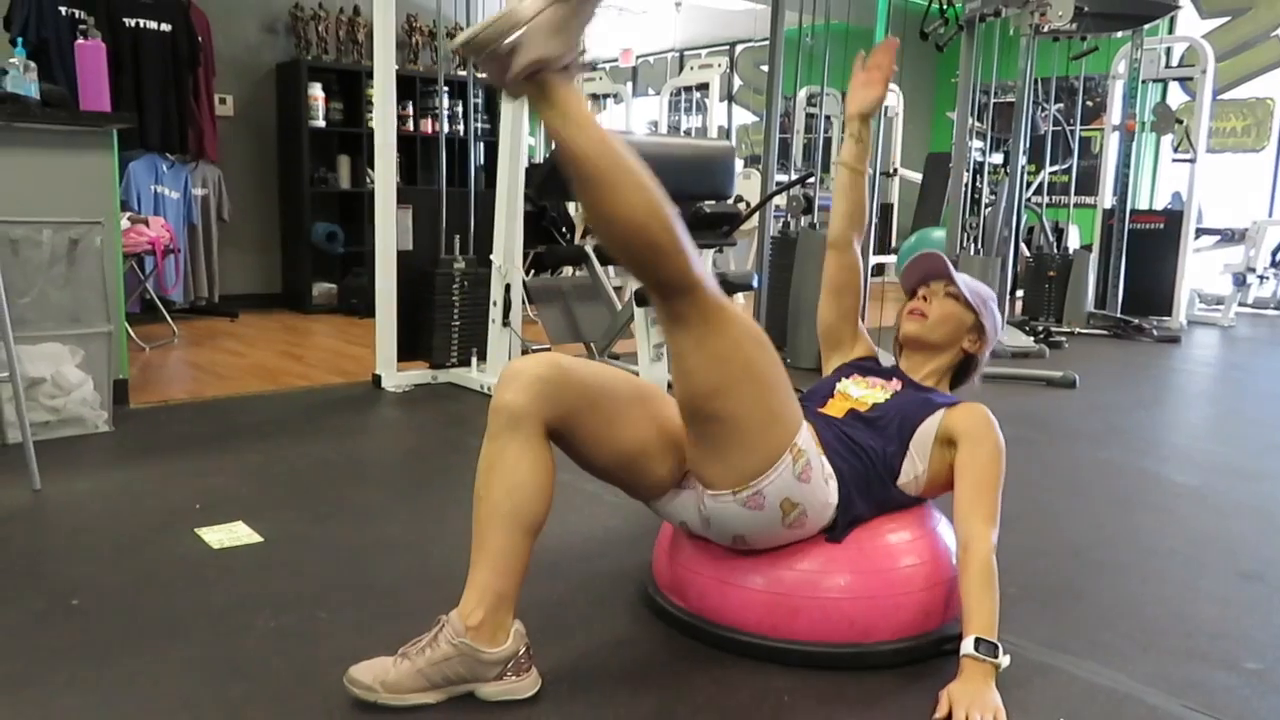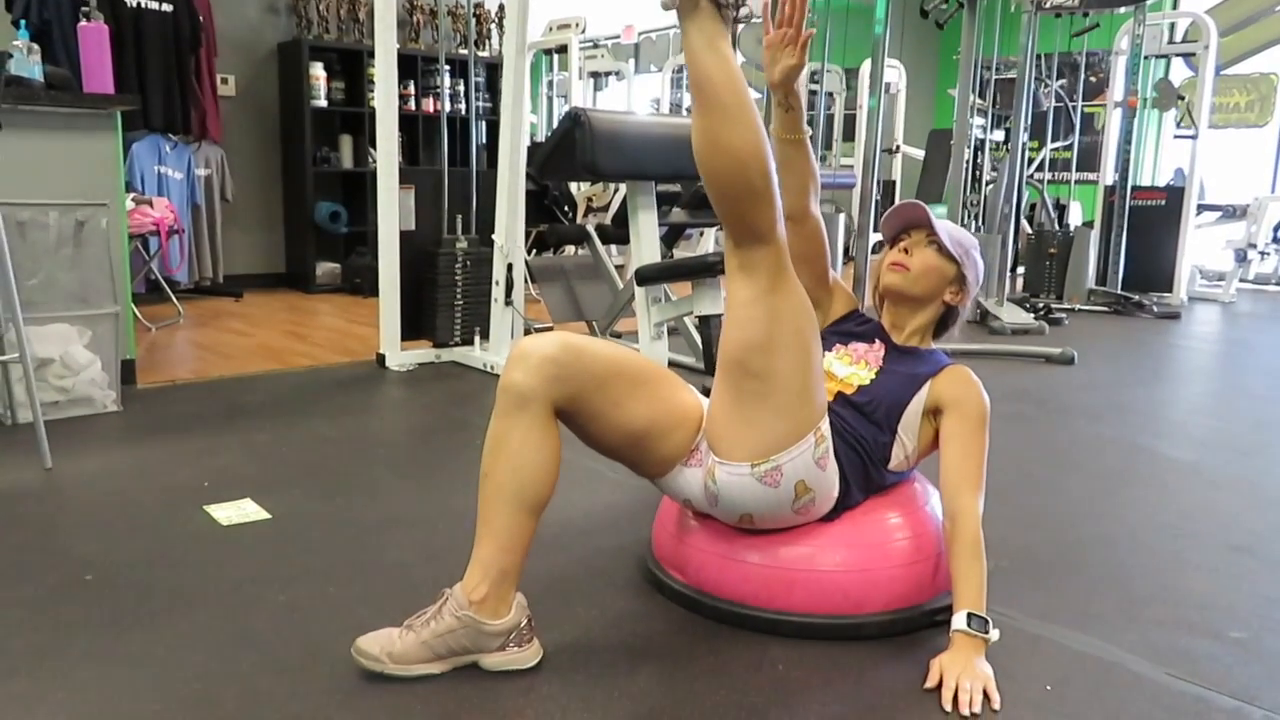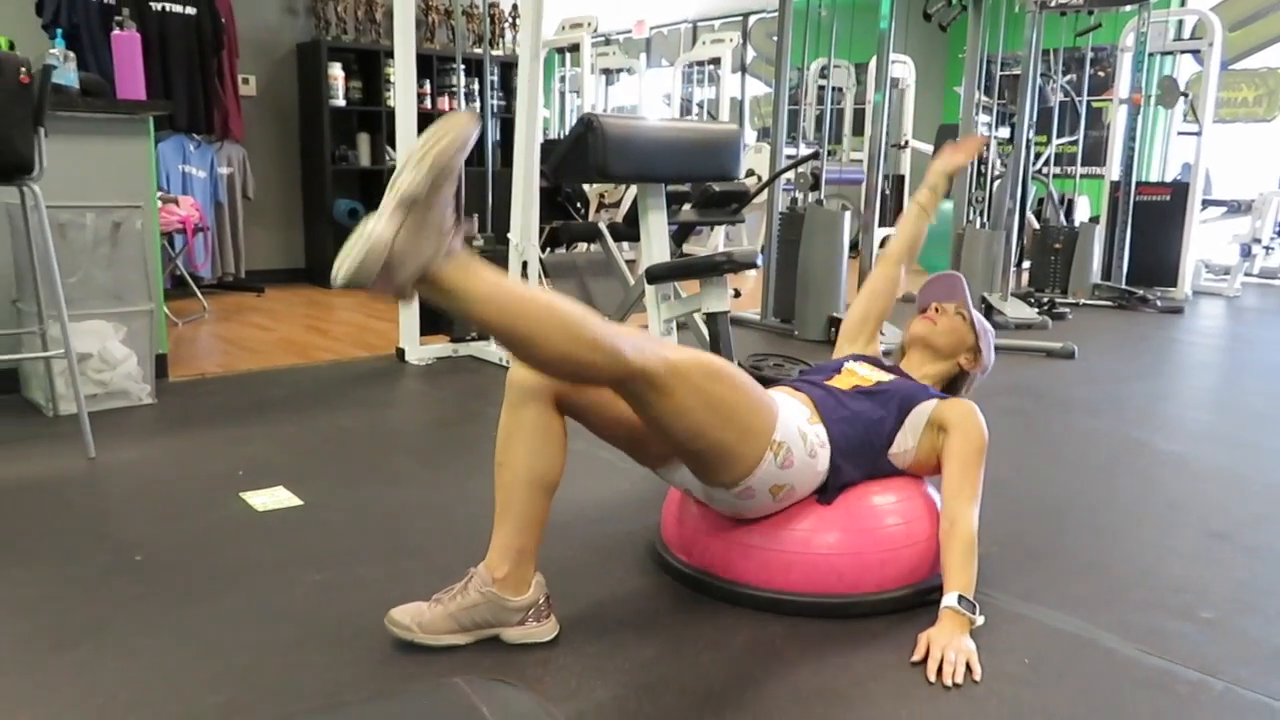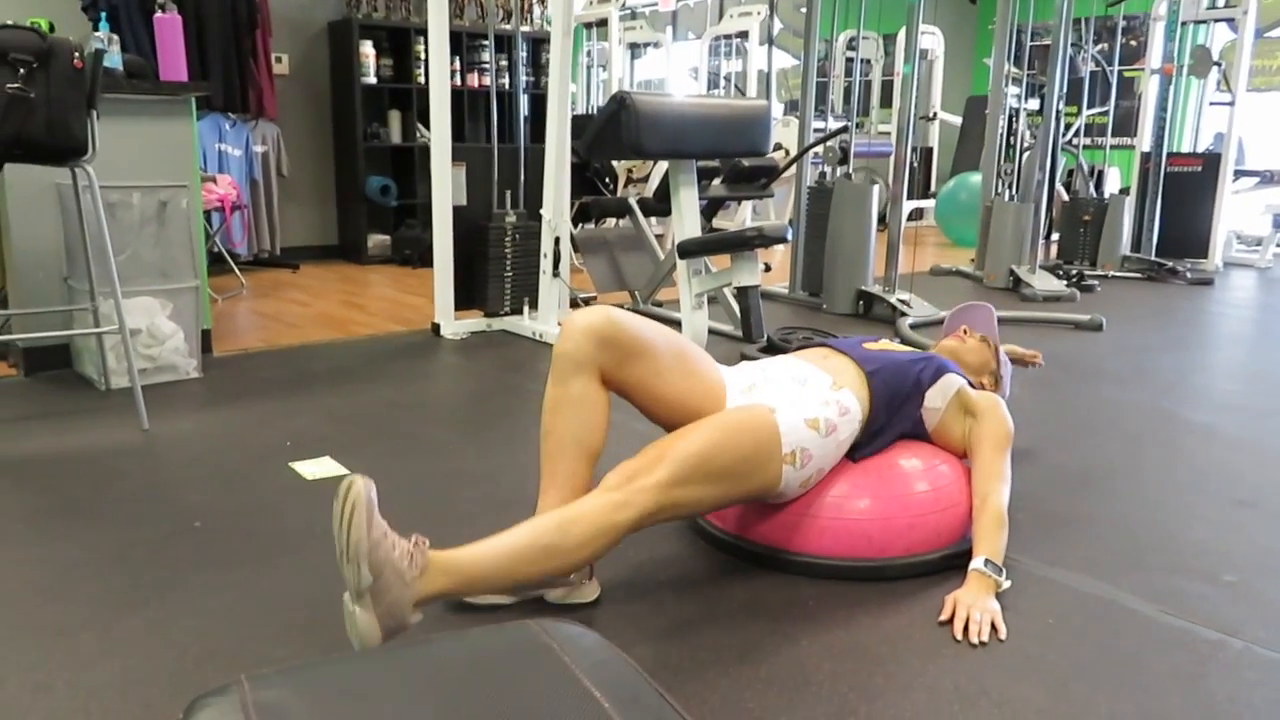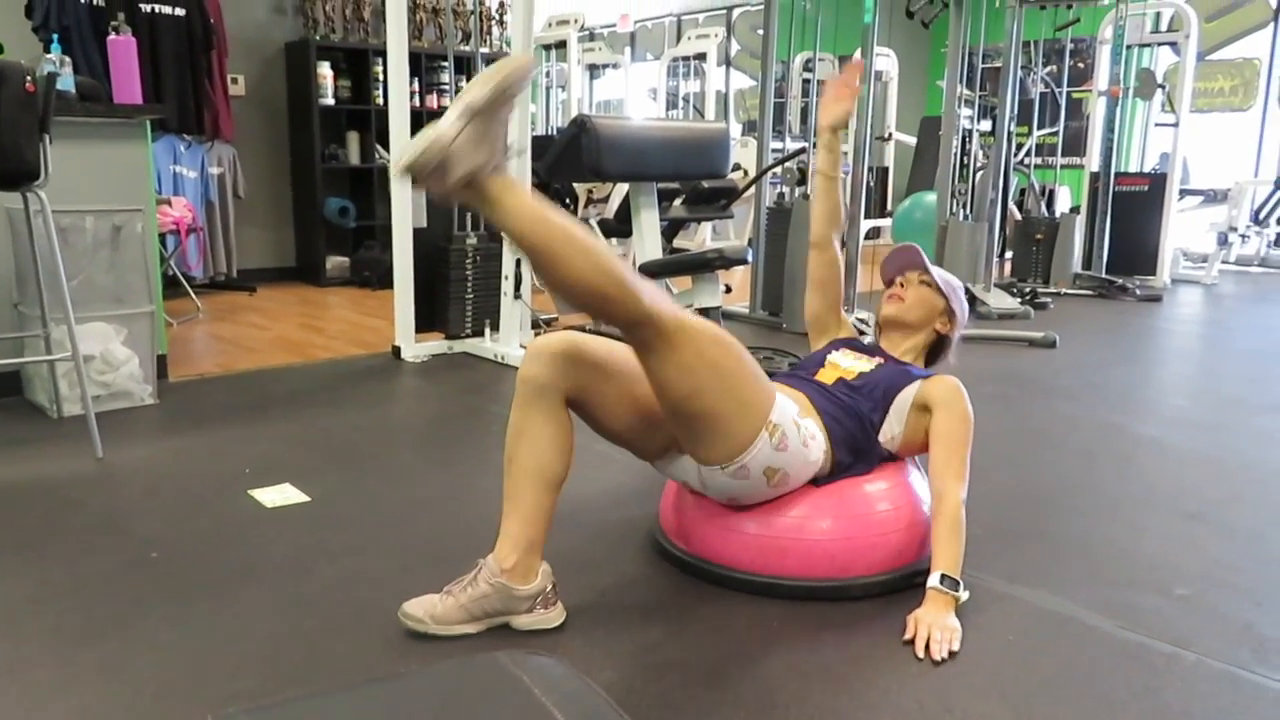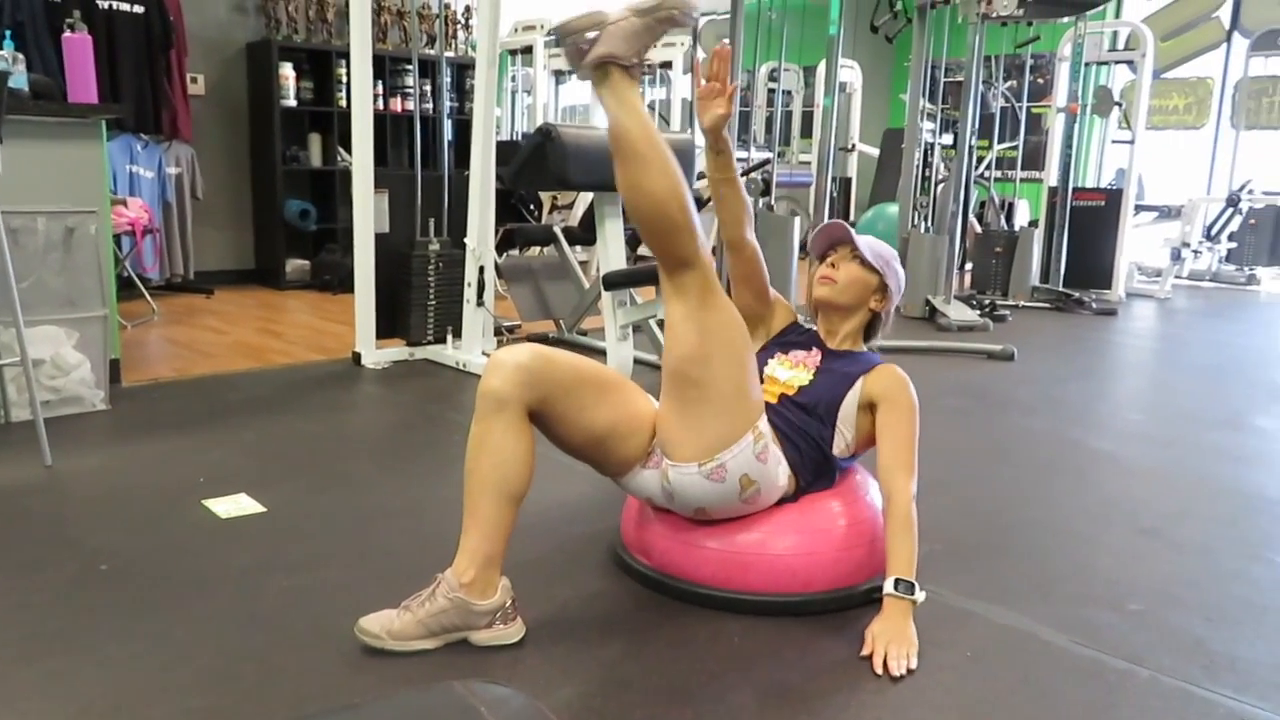
dt=0.7s
person 1, frame 1
left shoulder: (966, 424)
right shoulder: (856, 367)
left elbow: (978, 541)
right elbow: (840, 248)
right wrist: (857, 128)
left hip: (786, 486)
right hip: (717, 483)
left knee: (680, 280)
right knee: (529, 386)
left ankle: (545, 76)
right ankle: (485, 639)
person 1, frame 2
left shoulder: (952, 387)
right shoulder: (841, 318)
left elbow: (964, 511)
right elbow: (802, 213)
left wrist: (970, 640)
right wrist: (786, 94)
left hip: (784, 473)
right hip: (718, 457)
left knee: (755, 233)
right knee: (539, 363)
right ankle: (489, 612)
person 1, frame 3
left shoulder: (952, 416)
right shoulder: (861, 358)
left elbow: (961, 515)
right elbow: (890, 265)
left wrist: (956, 615)
right wrist: (934, 181)
left hip: (786, 450)
right hip: (711, 444)
left knee: (623, 356)
right knee: (538, 372)
left ankle: (428, 260)
right ankle: (508, 592)
person 1, frame 4
left shoulder: (978, 406)
right shoulder: (912, 363)
left elbow: (992, 492)
left wrist: (983, 577)
right wrist: (985, 339)
left hip: (814, 414)
right hip: (751, 382)
left knee: (632, 491)
right knee: (589, 332)
left ankle: (417, 579)
right ankle: (551, 537)
person 1, frame 5
left shoulder: (940, 394)
right shoulder: (842, 341)
left elbow: (951, 497)
right elbow: (824, 243)
left wrist: (942, 595)
right wrist: (830, 140)
left hip: (779, 444)
right hip: (712, 444)
left knee: (645, 310)
right knee: (552, 357)
left ankle: (480, 171)
right ankle: (518, 579)
person 1, frame 6
left shoulder: (883, 383)
right shoulder: (781, 332)
left elbow: (900, 491)
right elbow: (741, 240)
left wrist: (897, 606)
right wrist: (716, 137)
left hip: (734, 468)
right hip: (673, 456)
left knee: (684, 260)
right knee: (513, 372)
left ankle: (616, 73)
right ankle: (475, 594)
